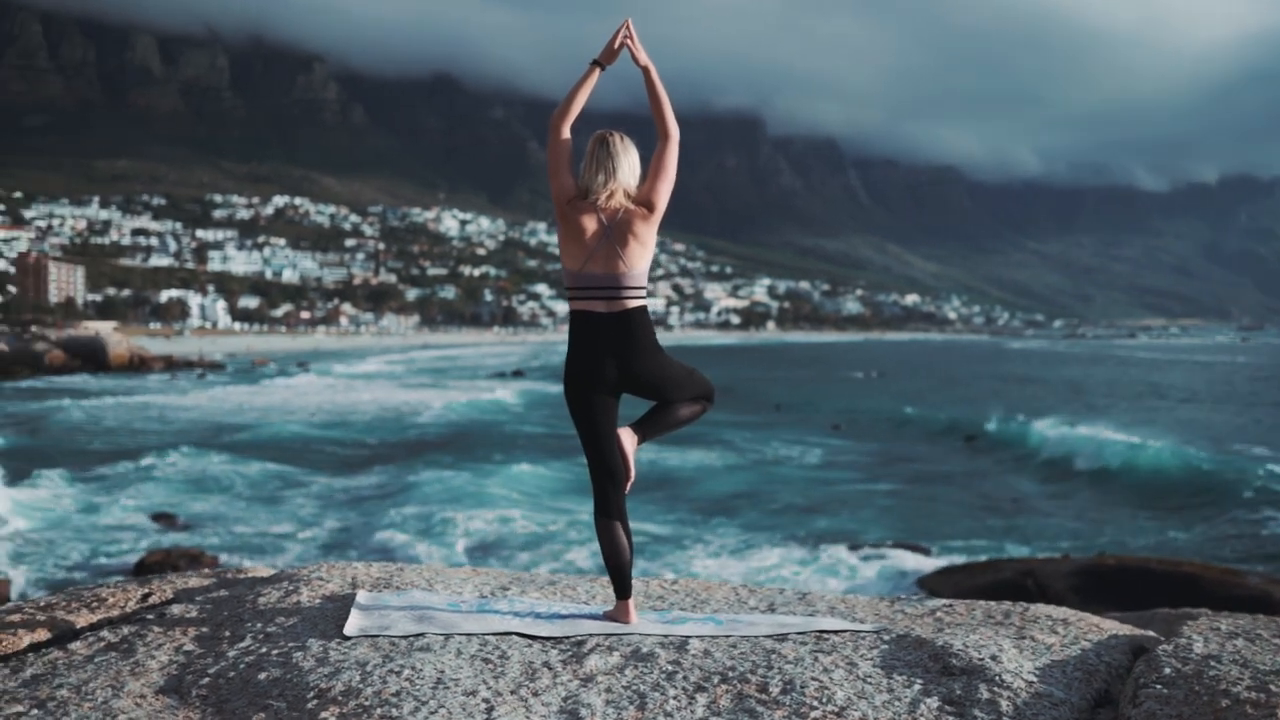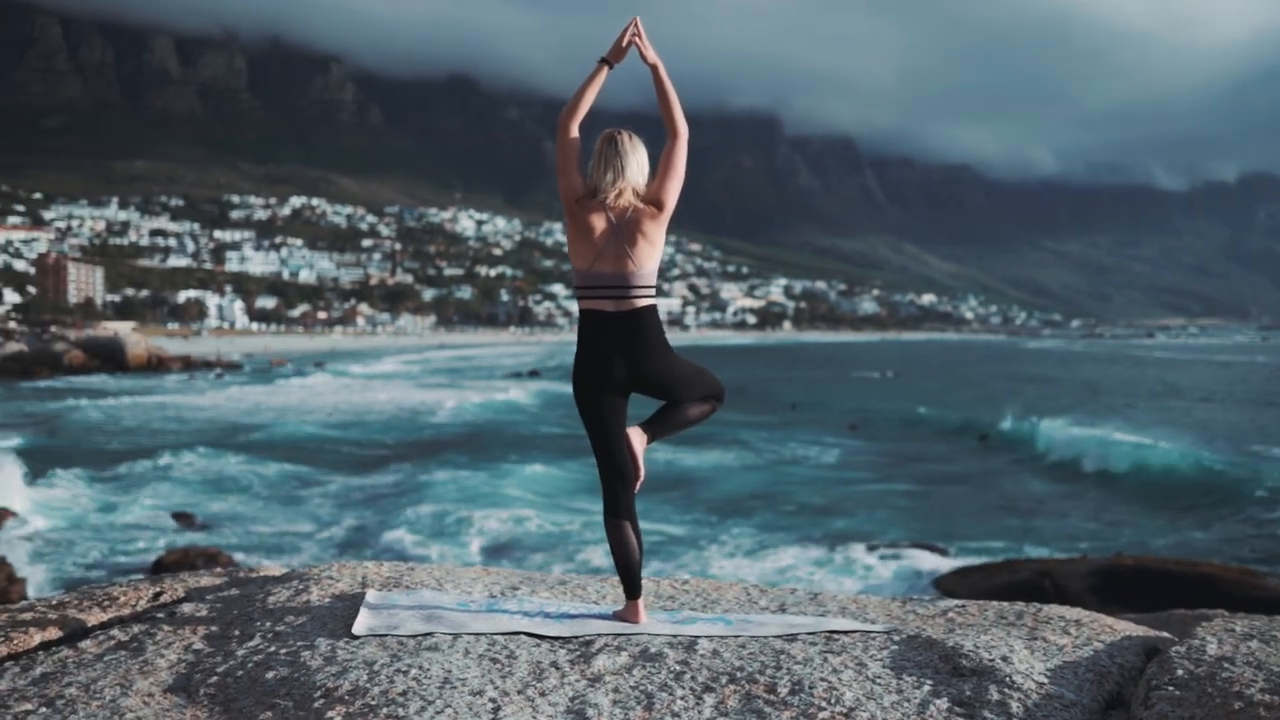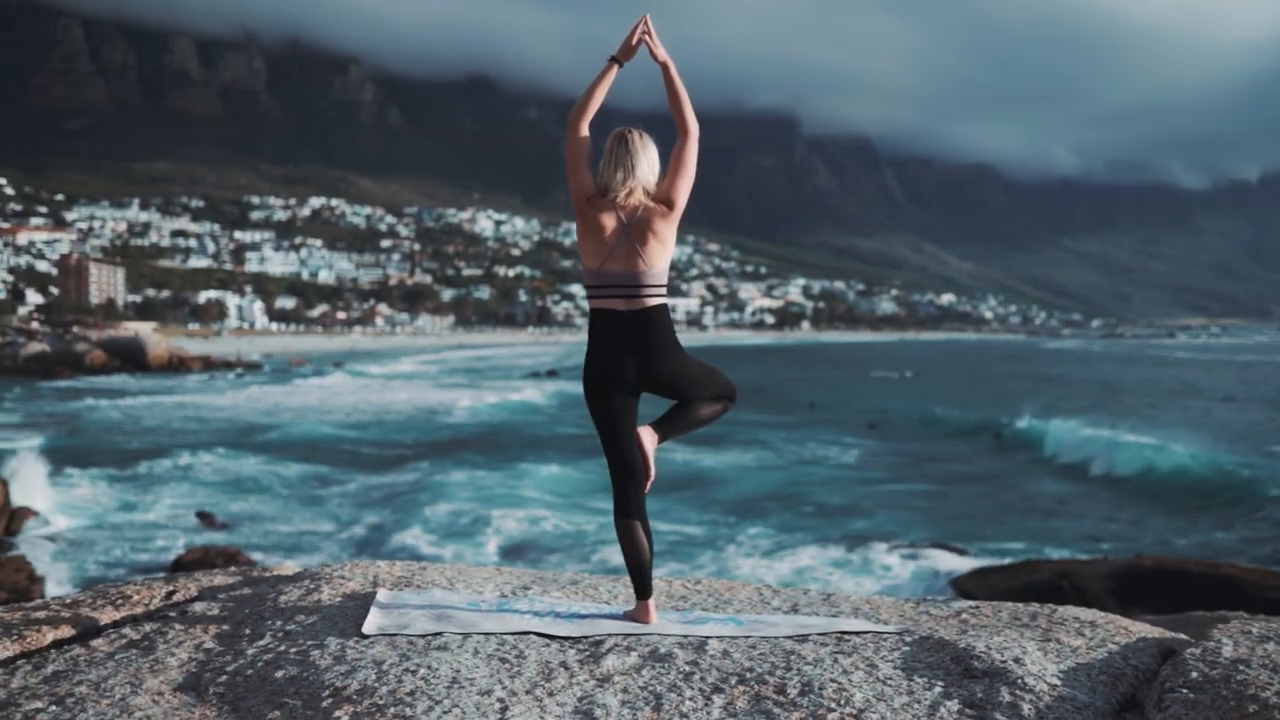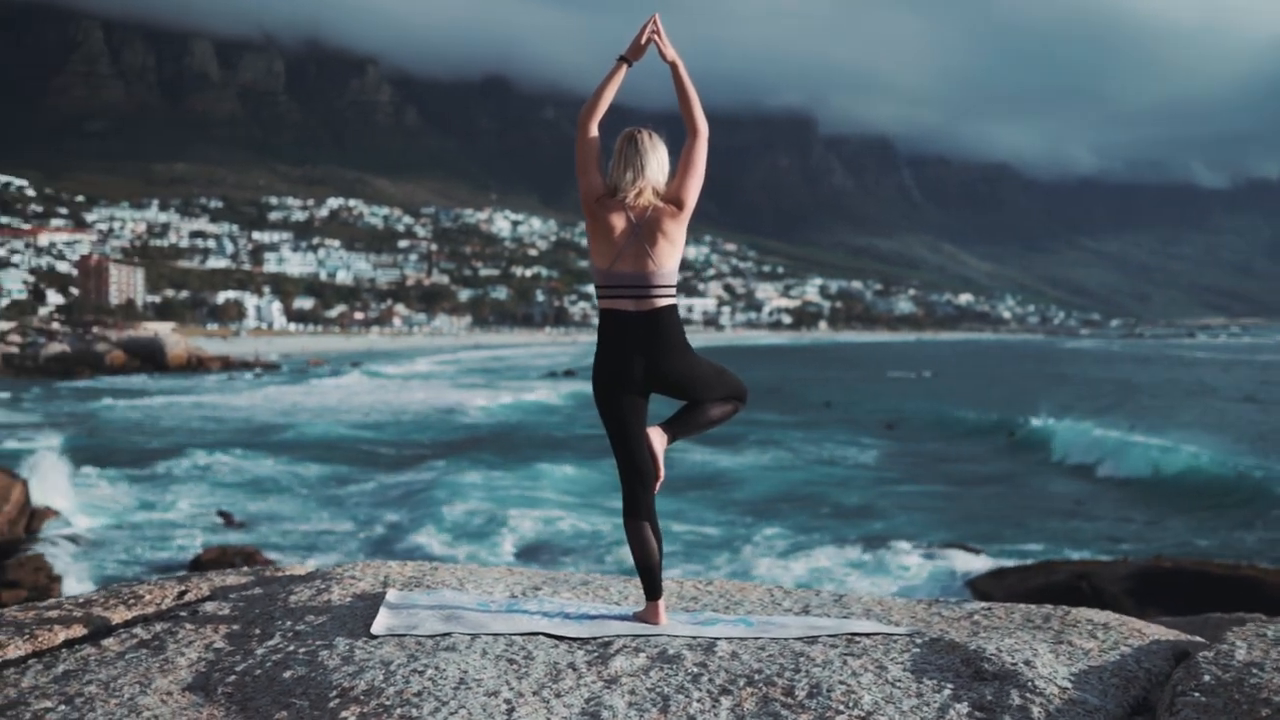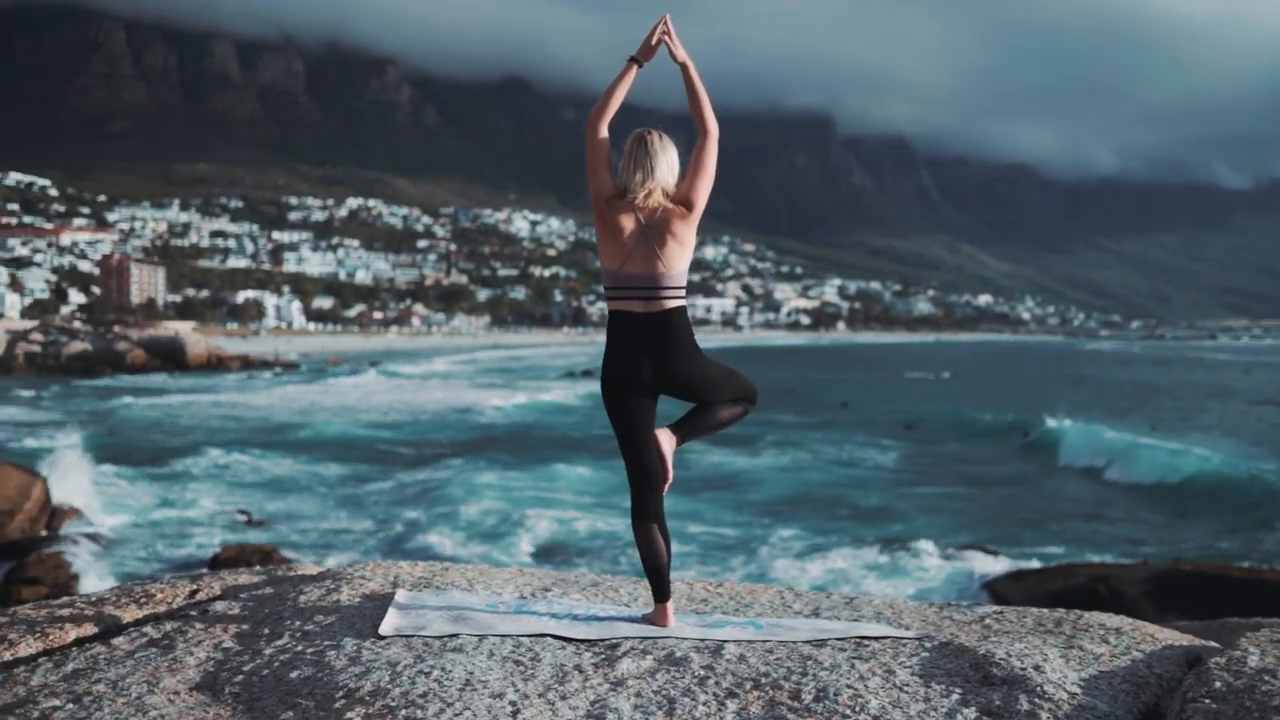
dt=0.2s
person 1, frame 1
left shoulder: (569, 214)
right shoulder: (645, 216)
left elbow: (559, 129)
right elbow: (671, 135)
left wrist: (600, 63)
right wrist: (644, 64)
left hip: (585, 359)
right hip: (637, 353)
left knee: (607, 487)
right knee: (702, 393)
left ankle: (625, 605)
right ankle: (635, 435)
person 1, frame 2
left shoulder: (578, 213)
right shoulder: (654, 214)
left elbow: (567, 127)
right elbow: (679, 133)
left wrist: (608, 61)
right wrist: (652, 62)
left hip: (594, 358)
right hip: (646, 352)
left knee: (616, 486)
right knee: (712, 391)
left ankle: (634, 605)
right ankle: (644, 434)
person 1, frame 3
left shoulder: (589, 212)
right shoulder: (665, 213)
left elbow: (577, 126)
right elbow: (689, 131)
left wrist: (619, 59)
right wrist: (662, 60)
left hip: (605, 358)
right hip: (657, 352)
left knee: (627, 487)
right knee: (724, 392)
left ankle: (644, 605)
right ankle: (655, 434)
person 1, frame 4
left shoulder: (598, 213)
right shoulder: (674, 214)
left elbow: (586, 126)
right elbow: (699, 131)
left wrist: (627, 59)
right wrist: (672, 60)
left hip: (614, 357)
right hip: (665, 351)
left knee: (636, 487)
right knee: (734, 393)
left ankle: (654, 607)
right ankle: (665, 435)
person 1, frame 5
left shoulder: (607, 213)
right shoulder: (684, 215)
left elbow: (596, 127)
right elbow: (710, 132)
left wrist: (637, 61)
right wrist: (682, 60)
left hip: (623, 360)
right hip: (674, 354)
left knee: (644, 489)
right knee: (743, 394)
left ankle: (663, 608)
right ankle: (674, 436)
